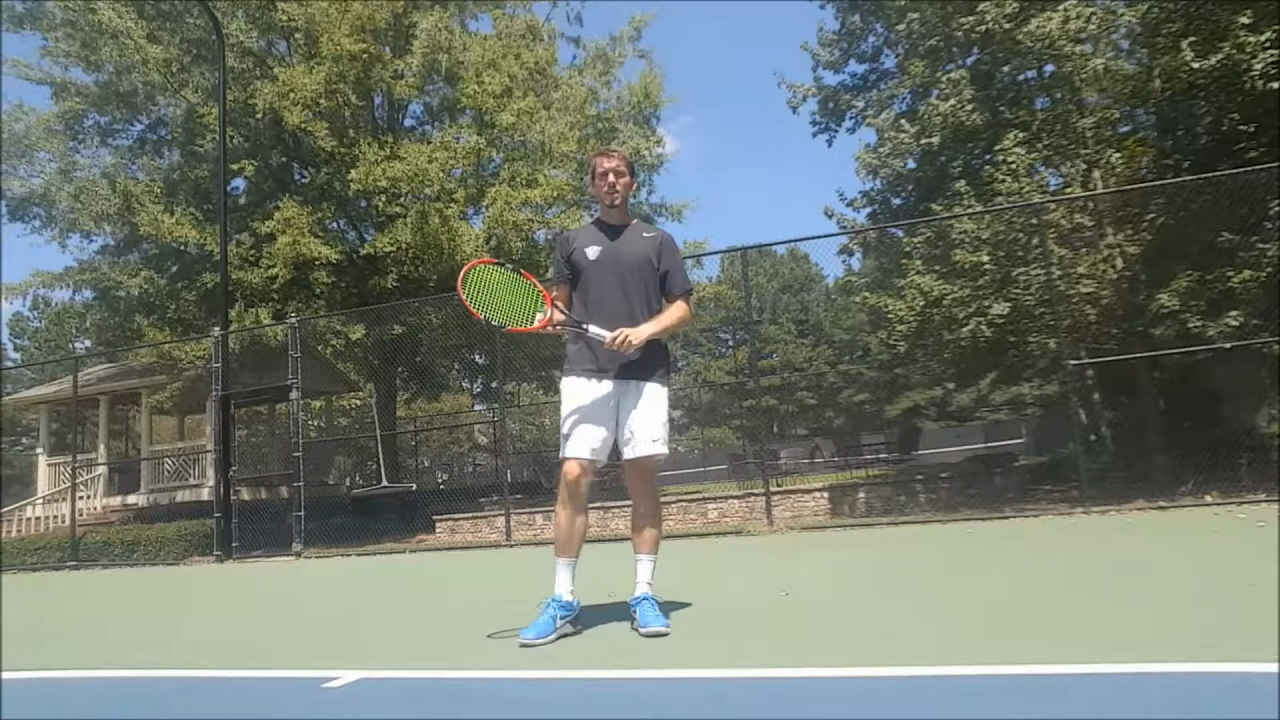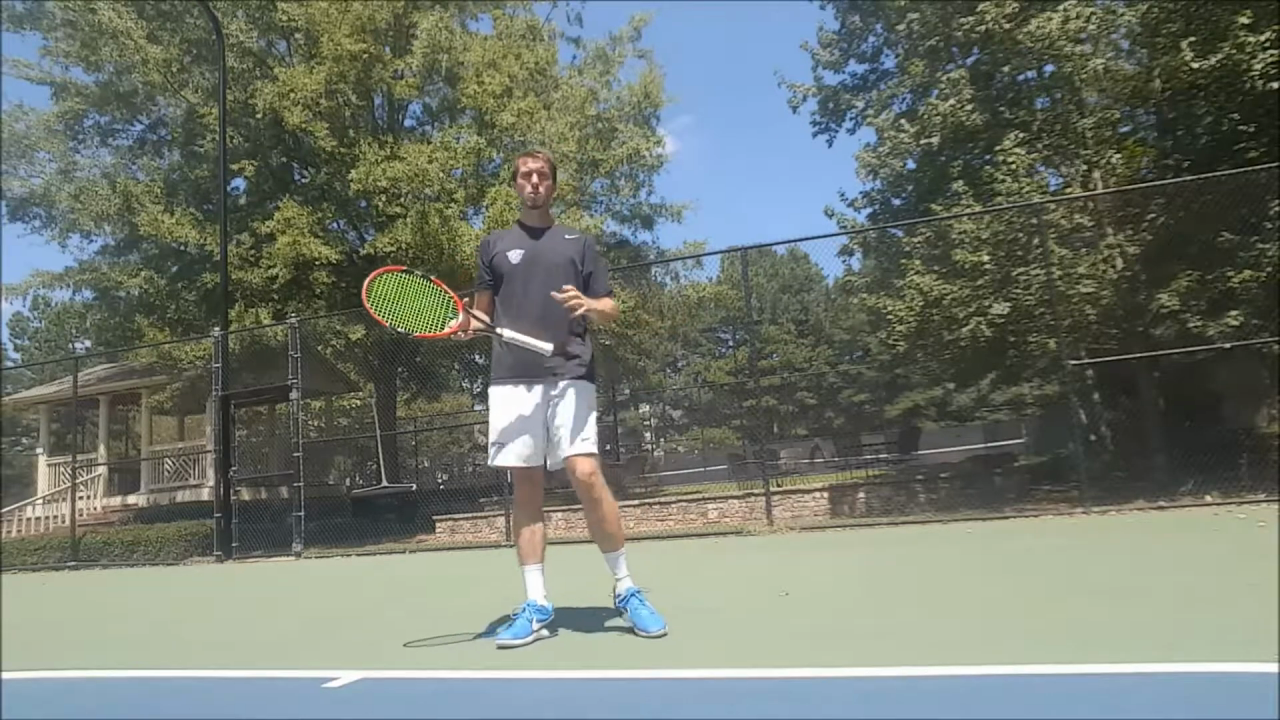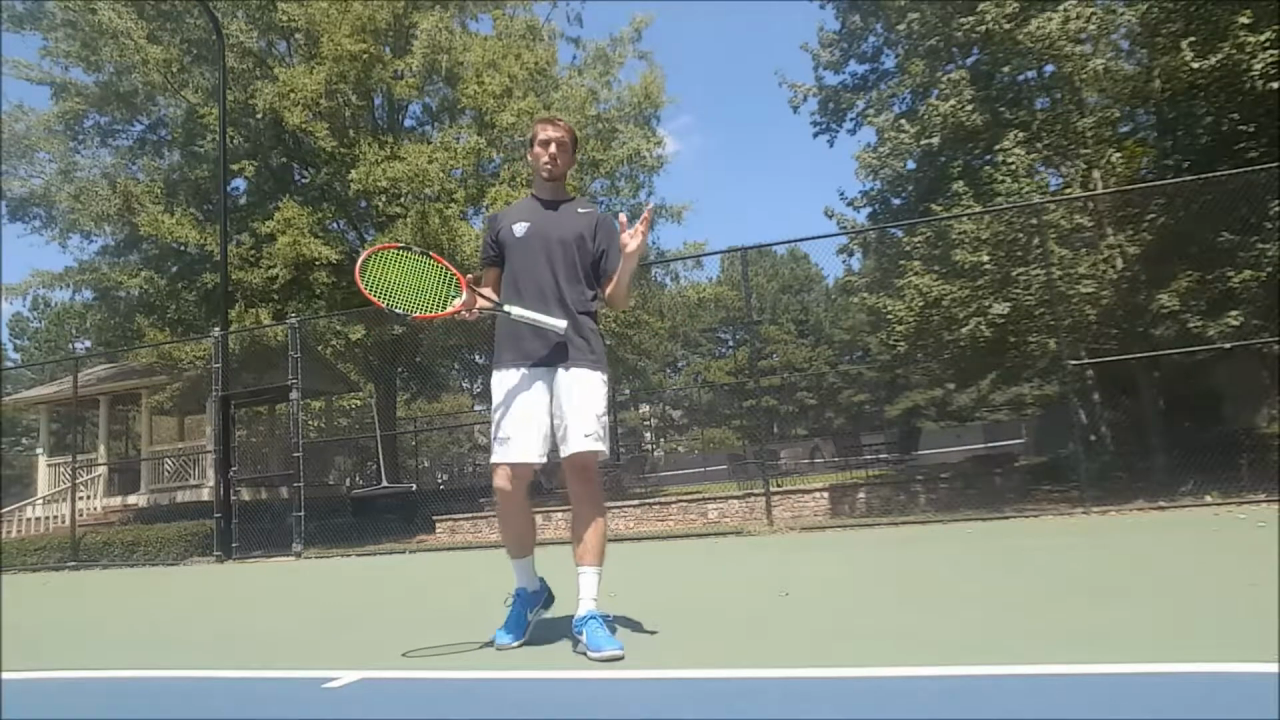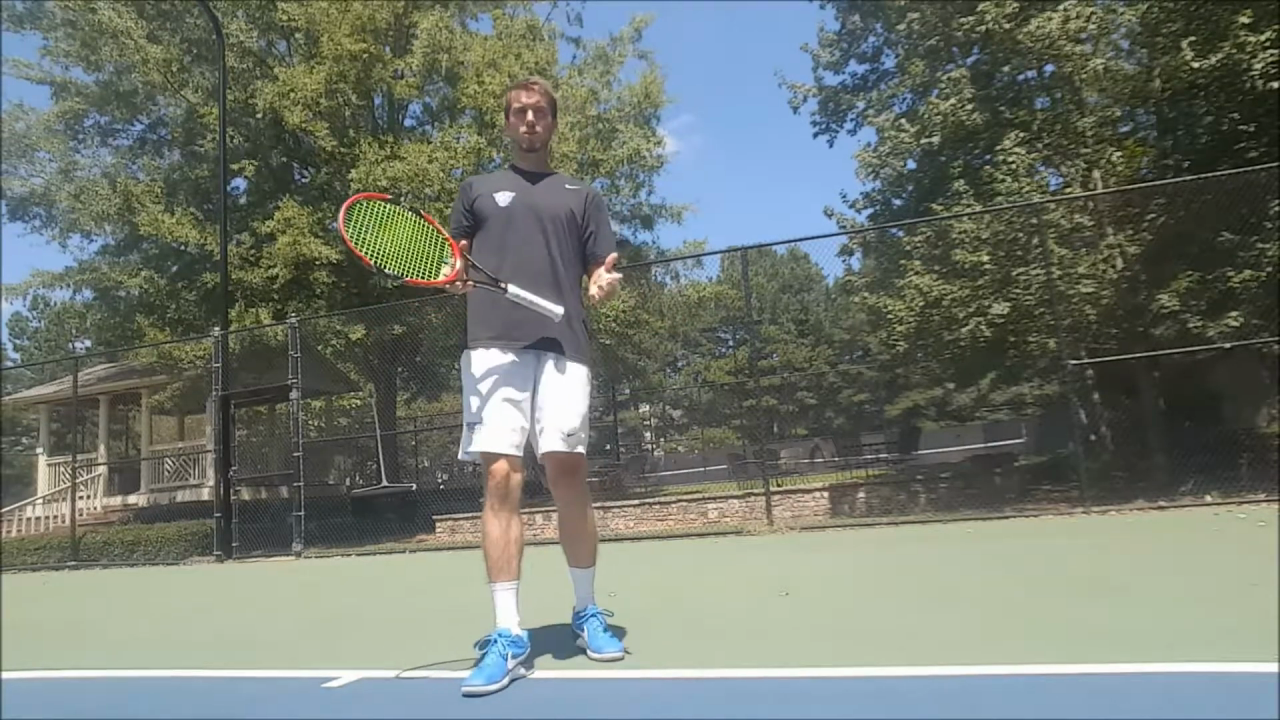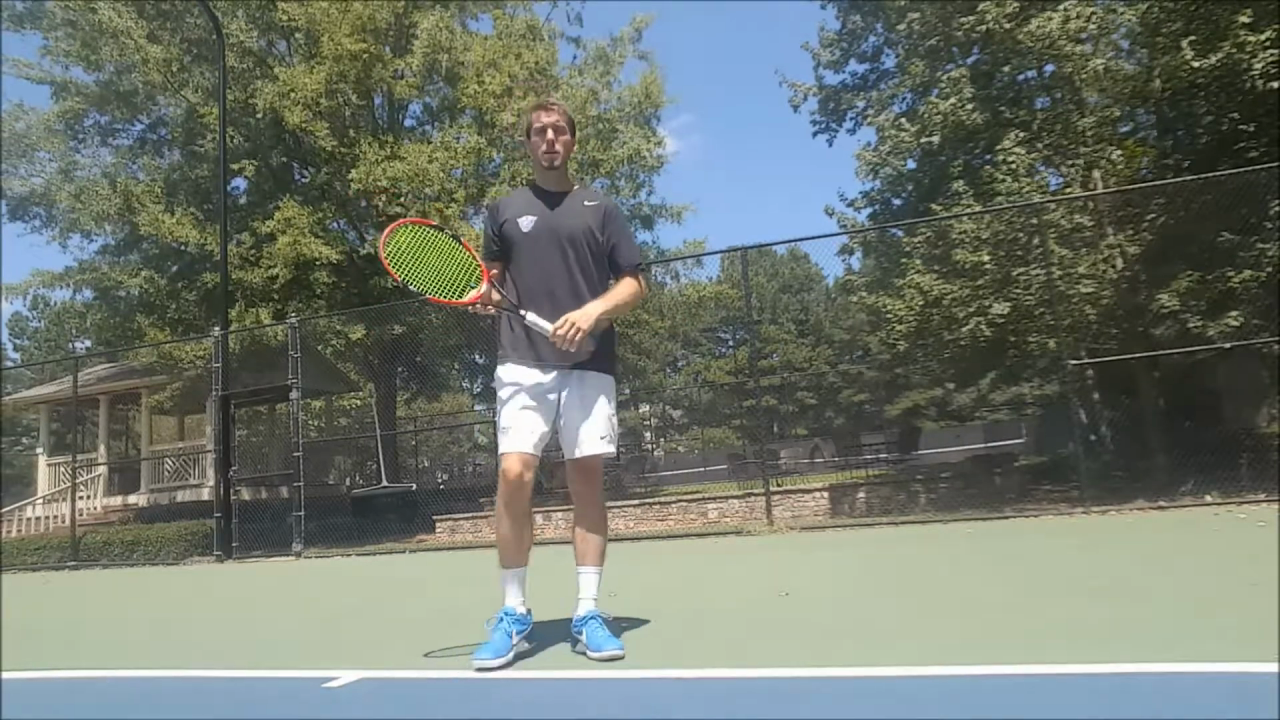
dt=1s
person 1, frame 1
left shoulder: (658, 241)
right shoulder: (572, 242)
left elbow: (682, 308)
right elbow: (560, 303)
left wrist: (644, 331)
right wrist: (550, 317)
left hip: (644, 376)
right hip: (585, 375)
left knee: (642, 479)
right knee: (572, 478)
left ankle: (644, 595)
right ankle: (562, 600)
person 1, frame 2
left shoulder: (580, 243)
right shoulder: (494, 245)
left elbow: (610, 313)
right elbow: (482, 311)
left wrist: (590, 306)
right wrist: (469, 323)
left hip: (570, 376)
right hip: (511, 379)
left knee: (586, 475)
right knee: (525, 485)
left ankle: (626, 590)
right ankle: (536, 605)
person 1, frame 3
left shoulder: (594, 218)
right shoulder: (503, 220)
left elbow: (616, 300)
right elbow: (490, 288)
left wrist: (630, 258)
right wrist: (472, 303)
left hip: (579, 360)
right hip: (516, 364)
left knee: (583, 474)
right knee: (507, 481)
left ankle: (588, 614)
right ankle: (528, 588)
person 1, frame 4
left shoulder: (582, 196)
right shoulder: (477, 190)
left elbow: (598, 279)
right elbow: (453, 265)
left wrist: (604, 286)
right wrist: (452, 276)
left hip: (563, 350)
right hip: (493, 349)
left knee: (568, 475)
right knee: (501, 480)
left ankle: (587, 611)
right ankle: (508, 636)
person 1, frame 5
left shoulder: (602, 210)
right shoulder: (504, 210)
left elbow: (634, 284)
right elbow: (492, 280)
left wrist: (594, 310)
right wrist: (485, 295)
left hip: (589, 365)
right hip: (522, 366)
left knee: (586, 482)
right knee: (513, 475)
left ankle: (587, 613)
right ankle: (513, 614)
